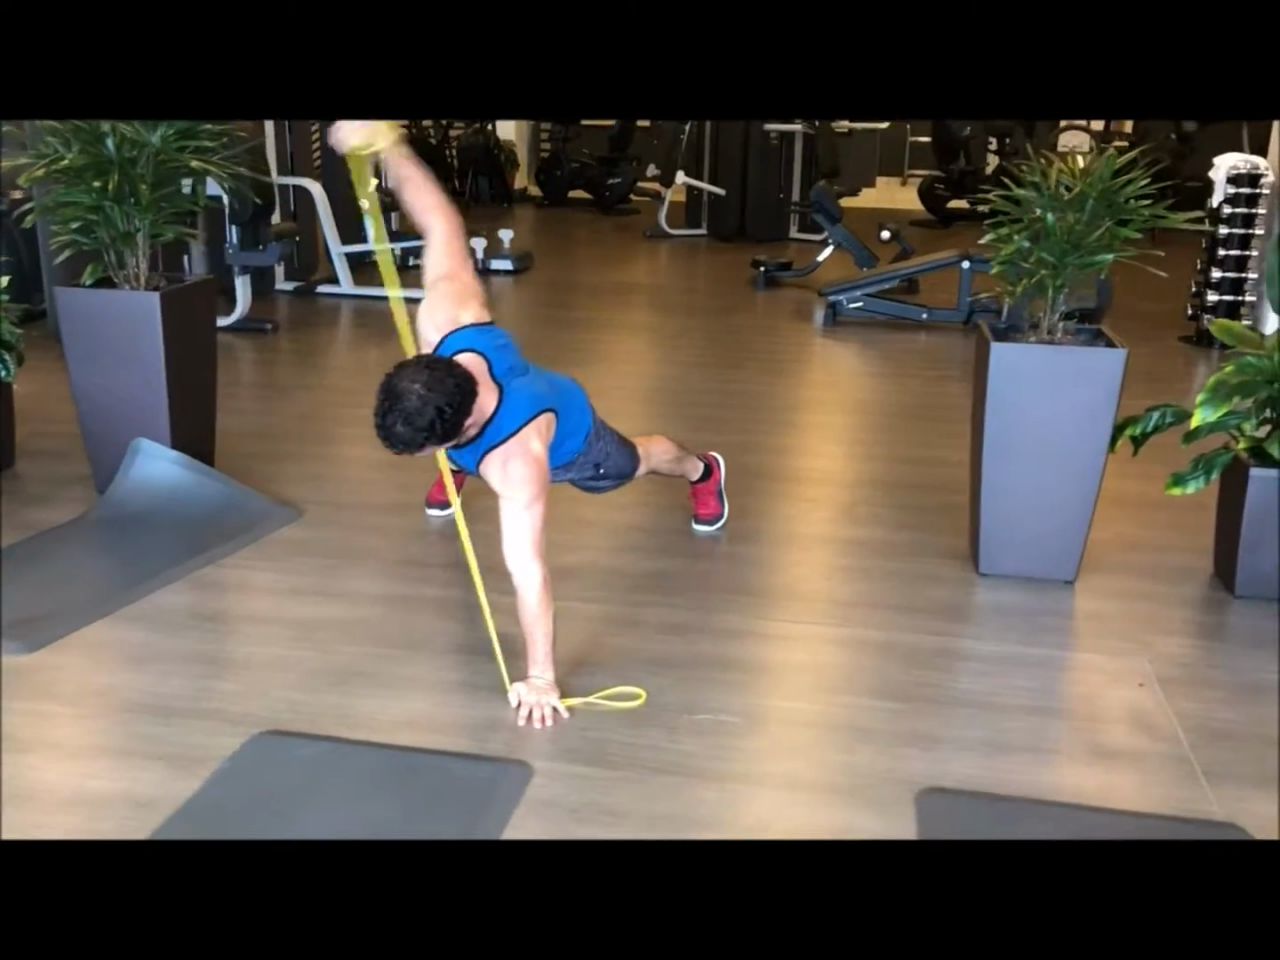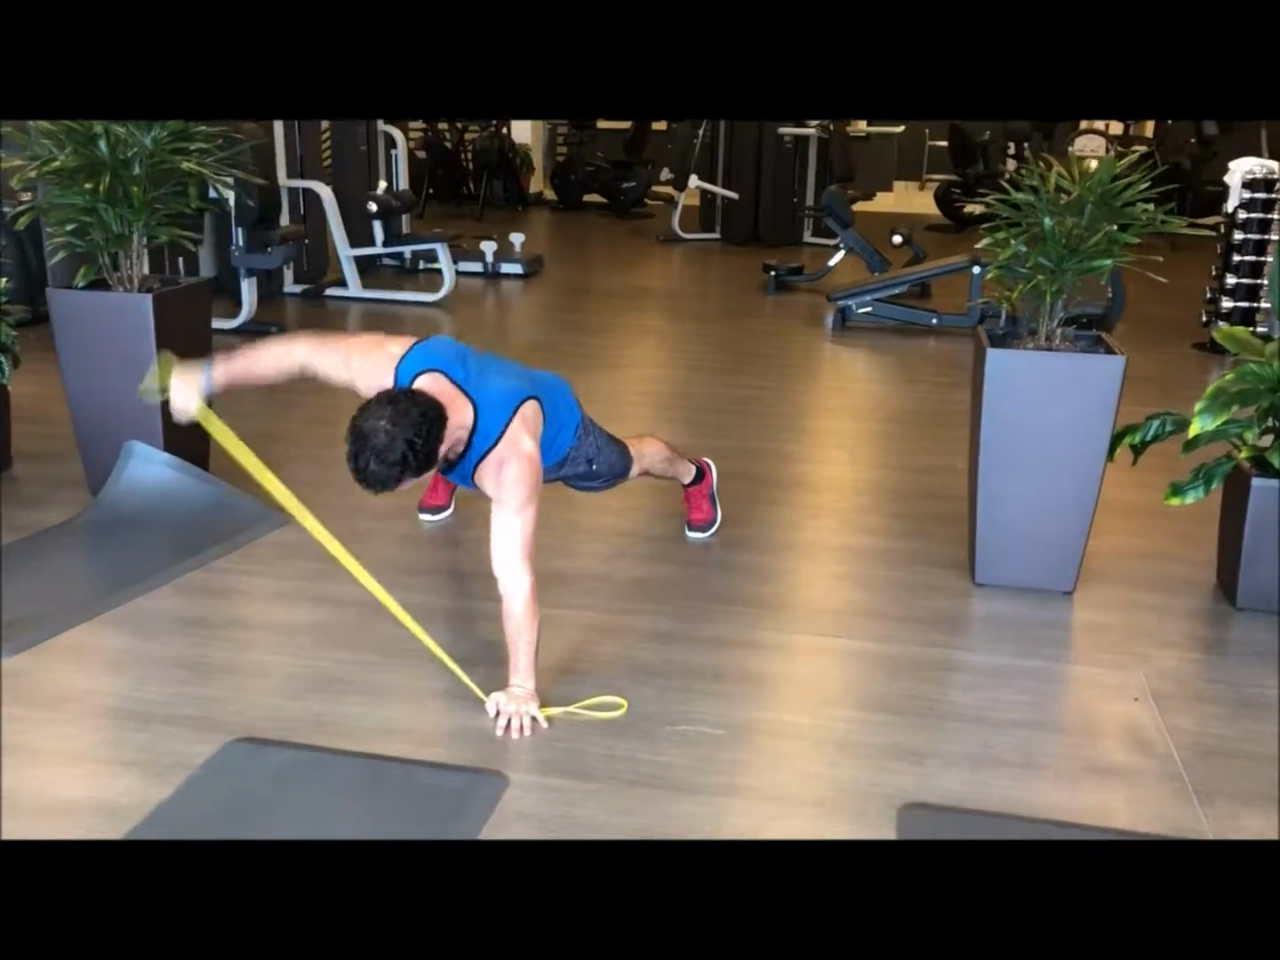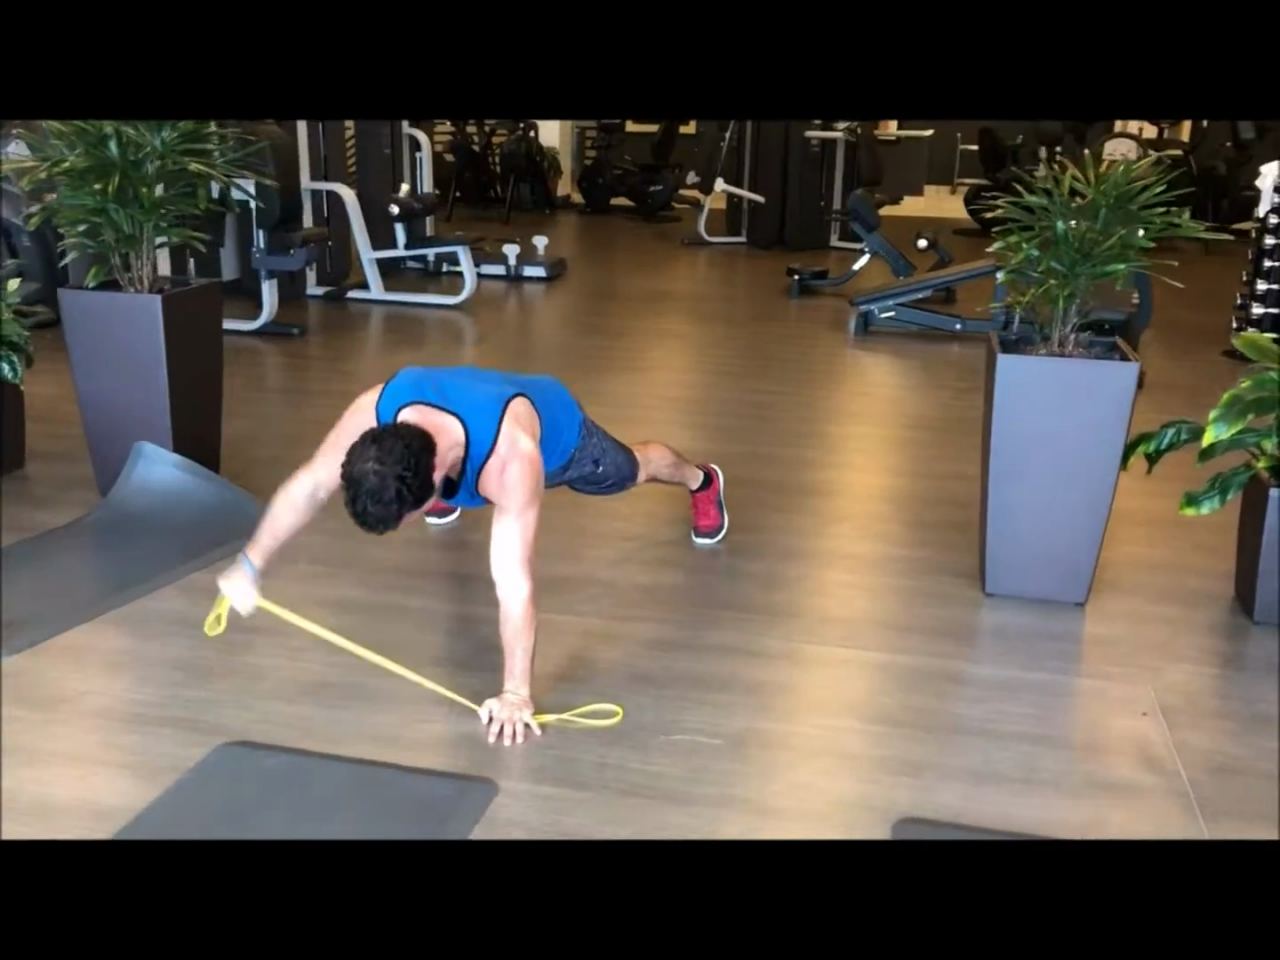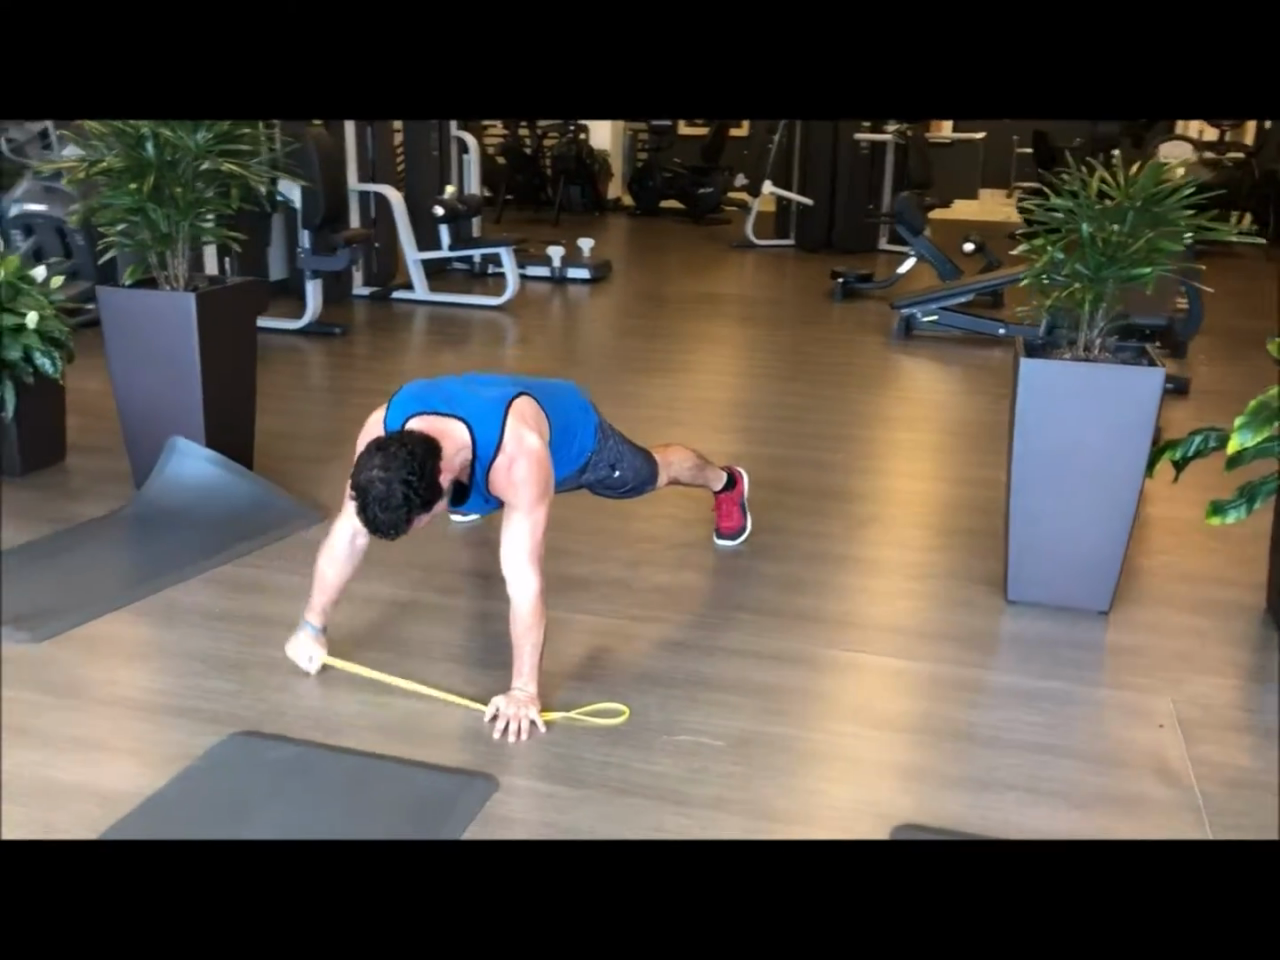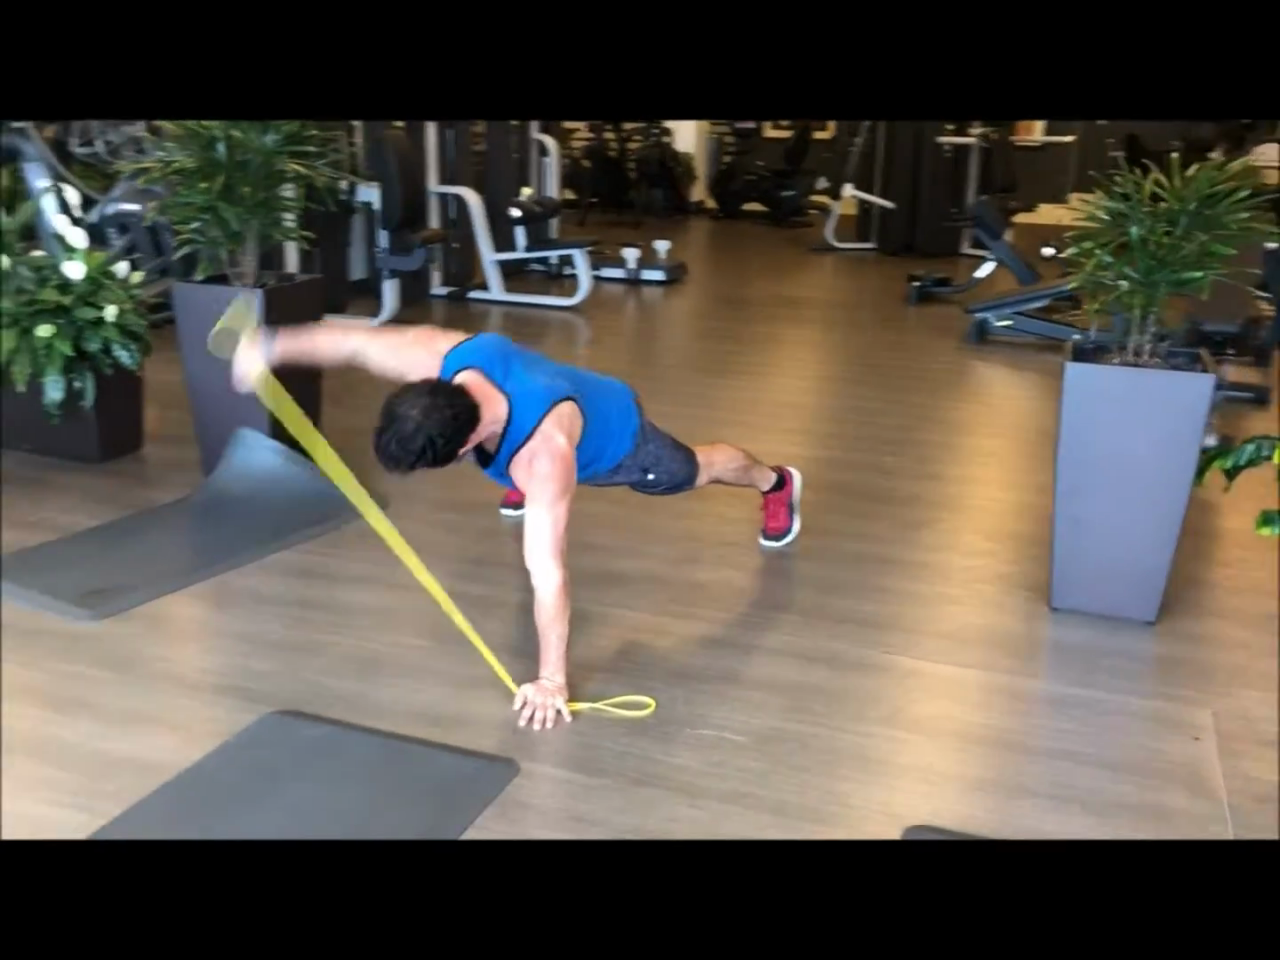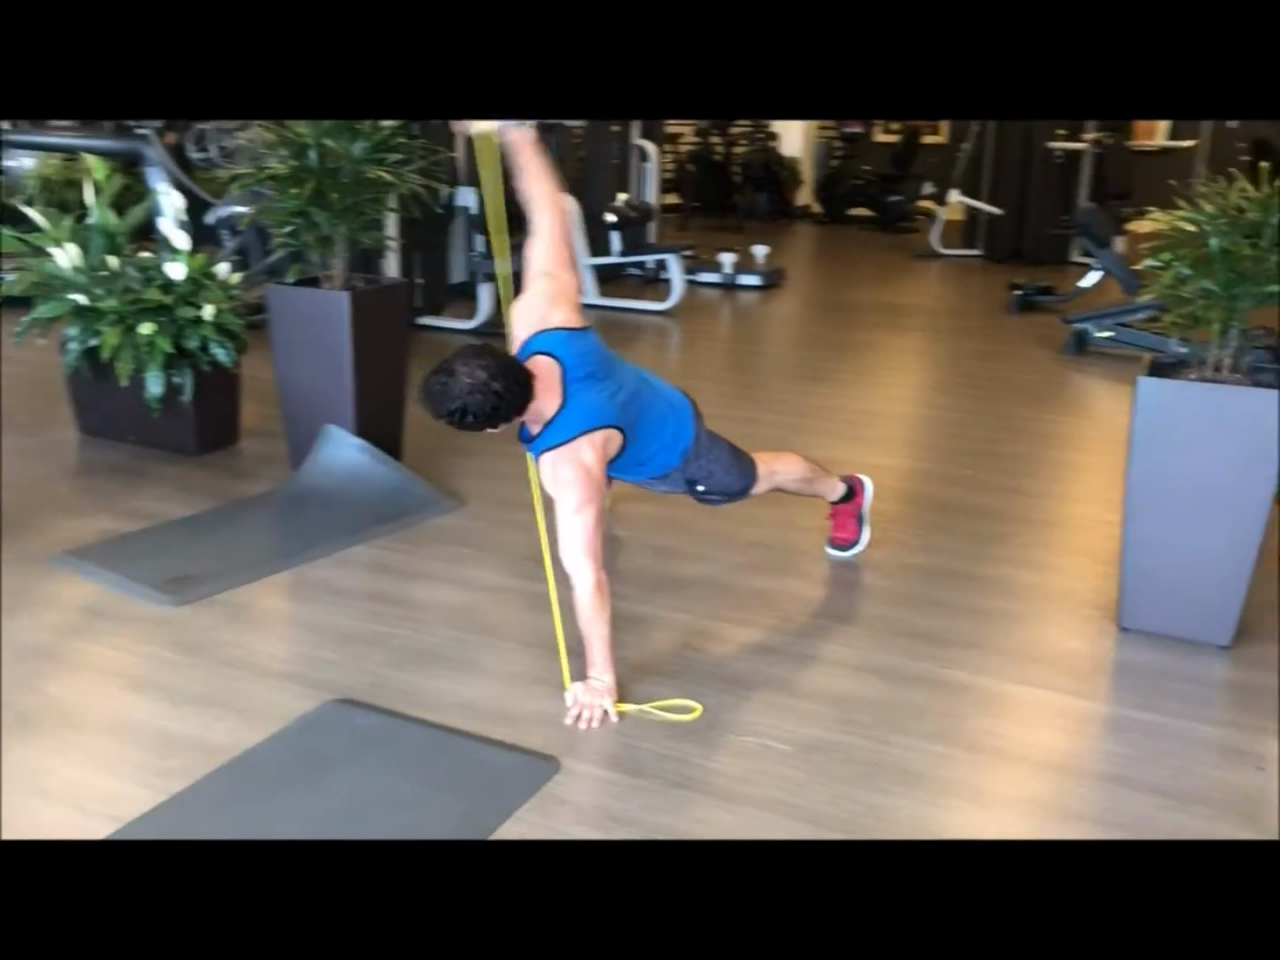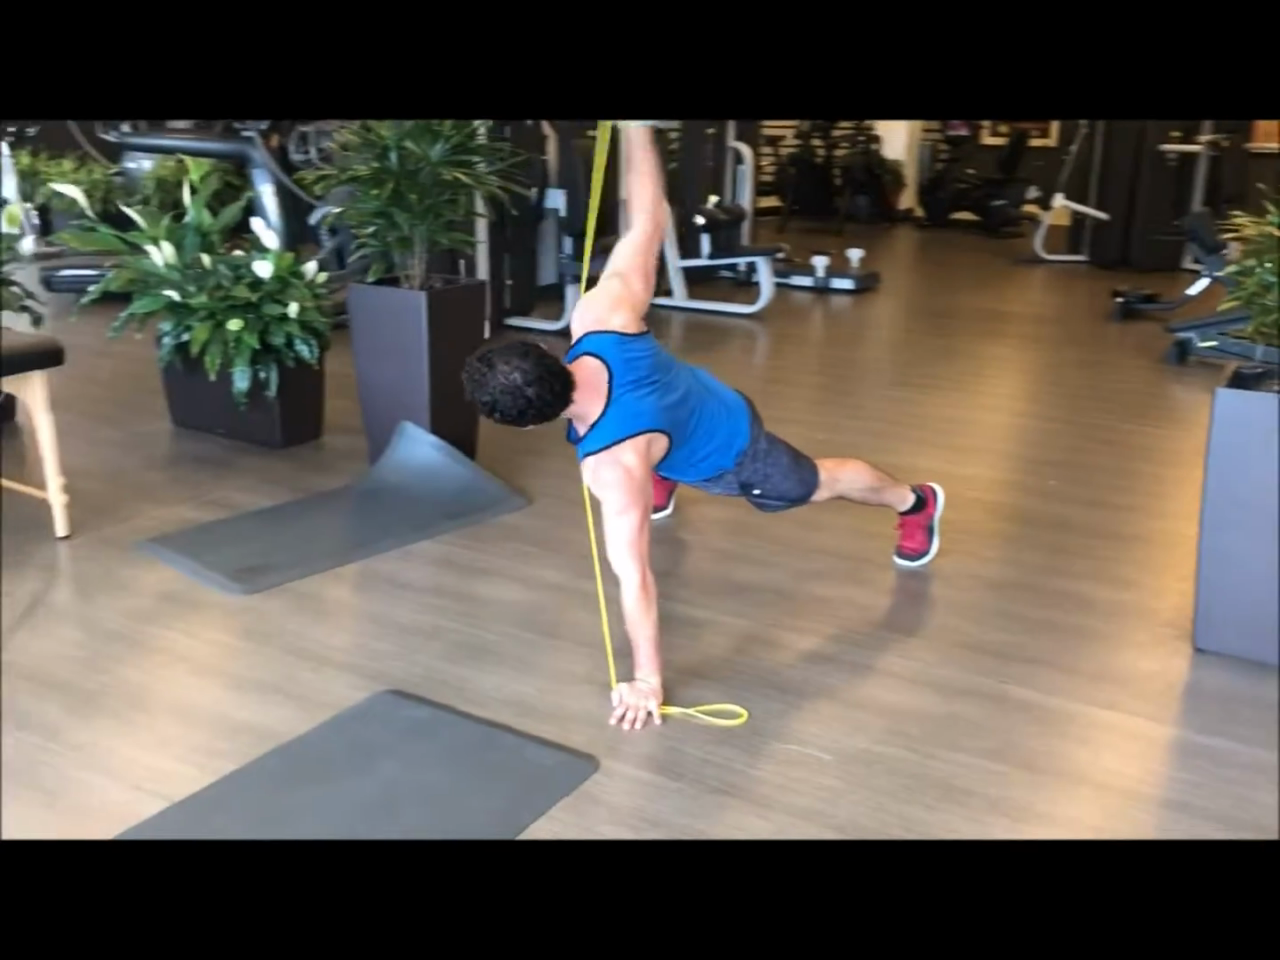
dt=0.3s
person 1, frame 1
left shoulder: (513, 459)
right shoulder: (448, 328)
left elbow: (528, 573)
right elbow: (443, 230)
left wrist: (540, 680)
right wrist: (386, 146)
left hip: (569, 443)
right hip: (527, 393)
left knee: (635, 462)
right knee: (445, 463)
left ankle: (700, 471)
right ankle: (456, 471)
person 1, frame 2
left shoulder: (509, 459)
right shoulder: (397, 368)
left elbow: (514, 581)
right elbow: (303, 353)
left wrist: (521, 688)
right wrist: (210, 375)
left hip: (559, 439)
right hip: (495, 395)
left knee: (625, 463)
right knee: (441, 482)
left ankle: (693, 473)
right ankle: (448, 485)
person 1, frame 3
left shoulder: (509, 460)
right shoulder: (379, 410)
left elbow: (513, 584)
right elbow: (307, 486)
left wrist: (515, 694)
right wrist: (248, 564)
left hip: (562, 436)
left knee: (633, 469)
right knee: (448, 495)
left ankle: (701, 481)
right ankle: (460, 493)
person 1, frame 4
left shoulder: (519, 460)
right shoulder: (384, 432)
left elbow: (523, 582)
right elbow: (348, 531)
left wrist: (525, 692)
right wrist: (312, 626)
left hip: (578, 438)
left knee: (661, 471)
right knee: (480, 499)
left ankle: (728, 485)
right ankle: (485, 495)
person 1, frame 5
left shoulder: (541, 454)
right shoulder: (449, 358)
left elbow: (547, 573)
right elbow: (357, 341)
left wrist: (551, 681)
right wrist: (273, 344)
left hip: (619, 444)
right hip: (572, 402)
left knee: (695, 469)
left ankle: (775, 482)
person 1, frame 6
left shoulder: (568, 460)
right shoulder: (545, 320)
left elbow: (586, 577)
right elbow: (549, 223)
left wrist: (601, 683)
right wrist: (516, 135)
left hip: (675, 454)
right hip: (649, 404)
left knee: (756, 480)
left ankle: (847, 492)
person 1, frame 7
left shoulder: (613, 463)
right shoulder: (603, 319)
left elbow: (633, 578)
right elbow: (645, 223)
left wrist: (647, 682)
right wrist: (636, 133)
left hip: (732, 457)
right hip: (708, 403)
left knee: (819, 485)
left ankle: (916, 502)
